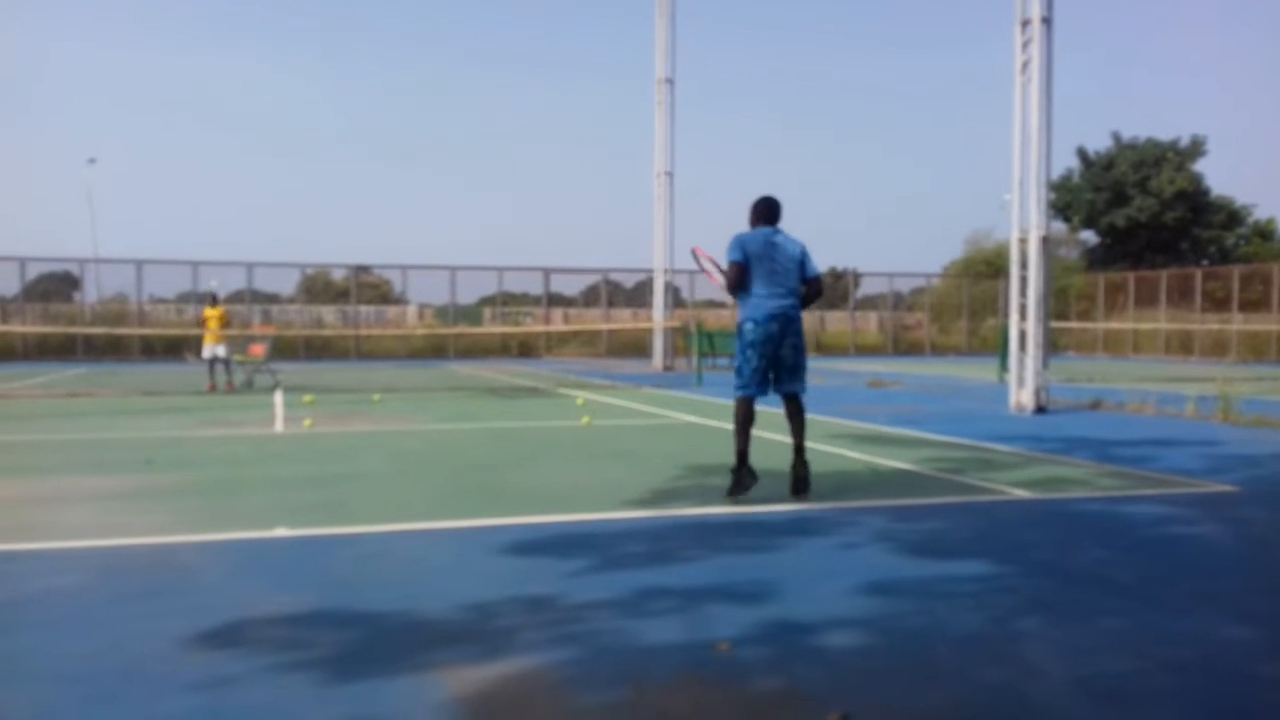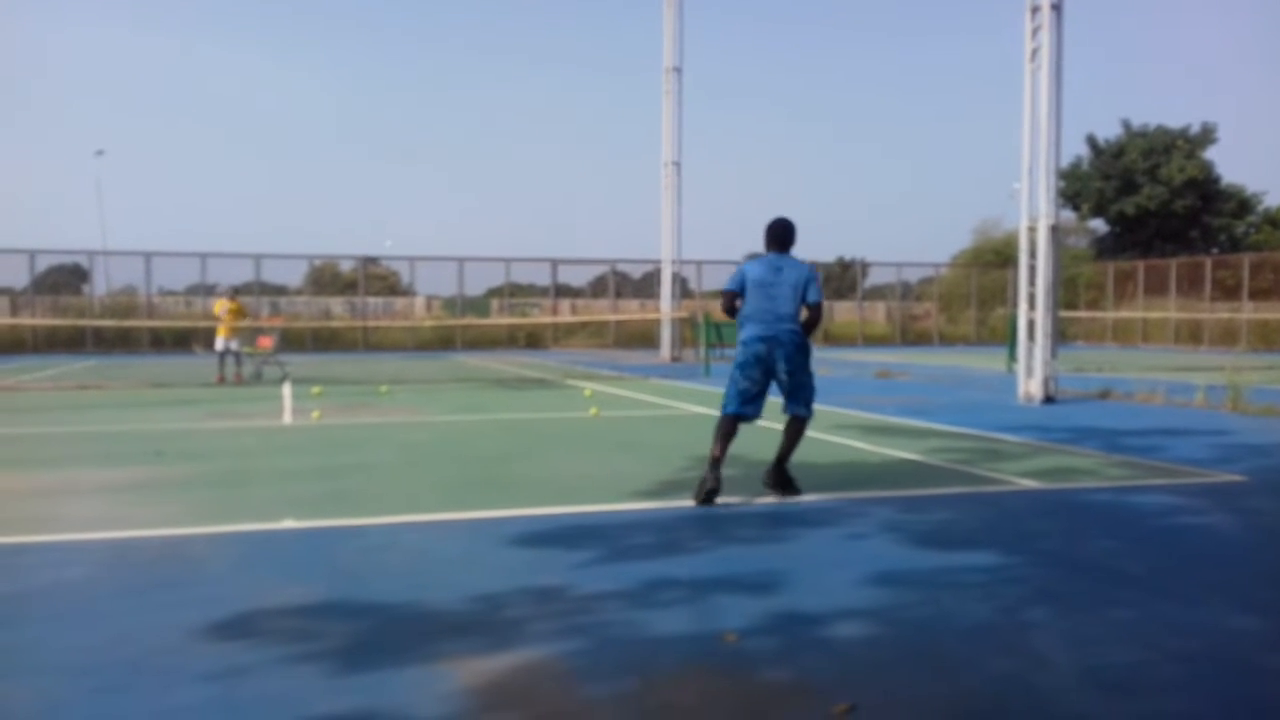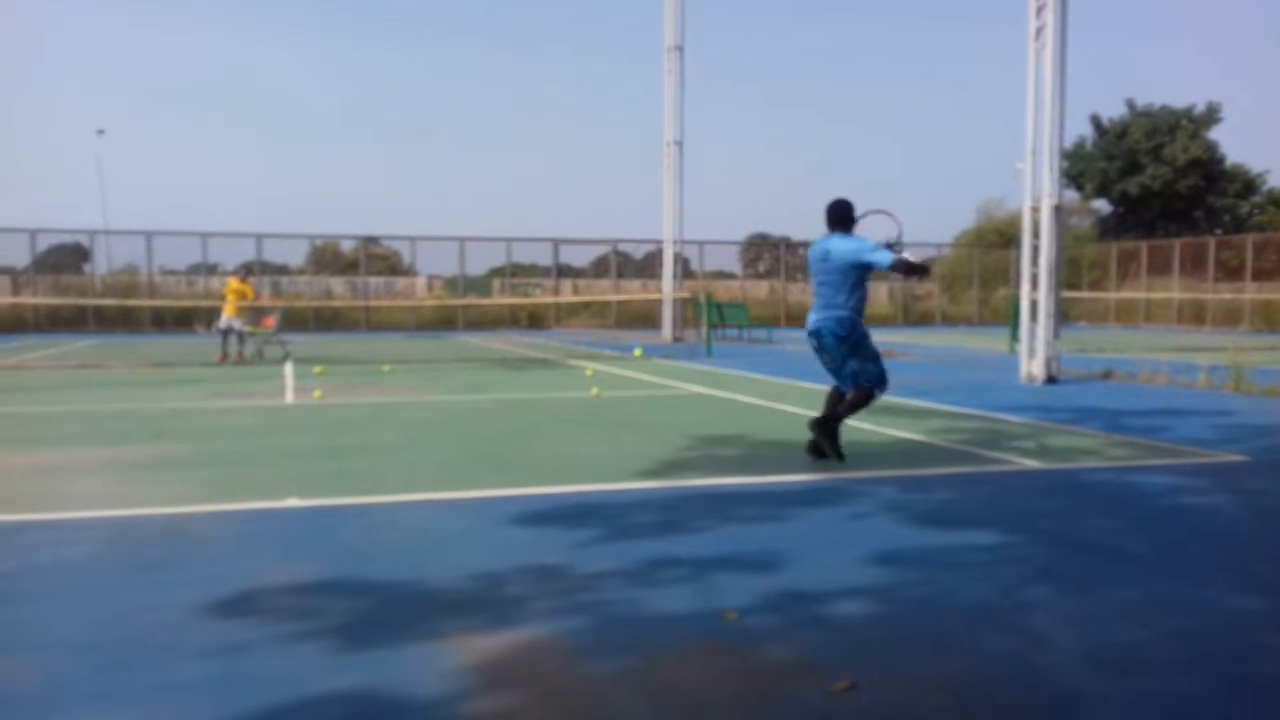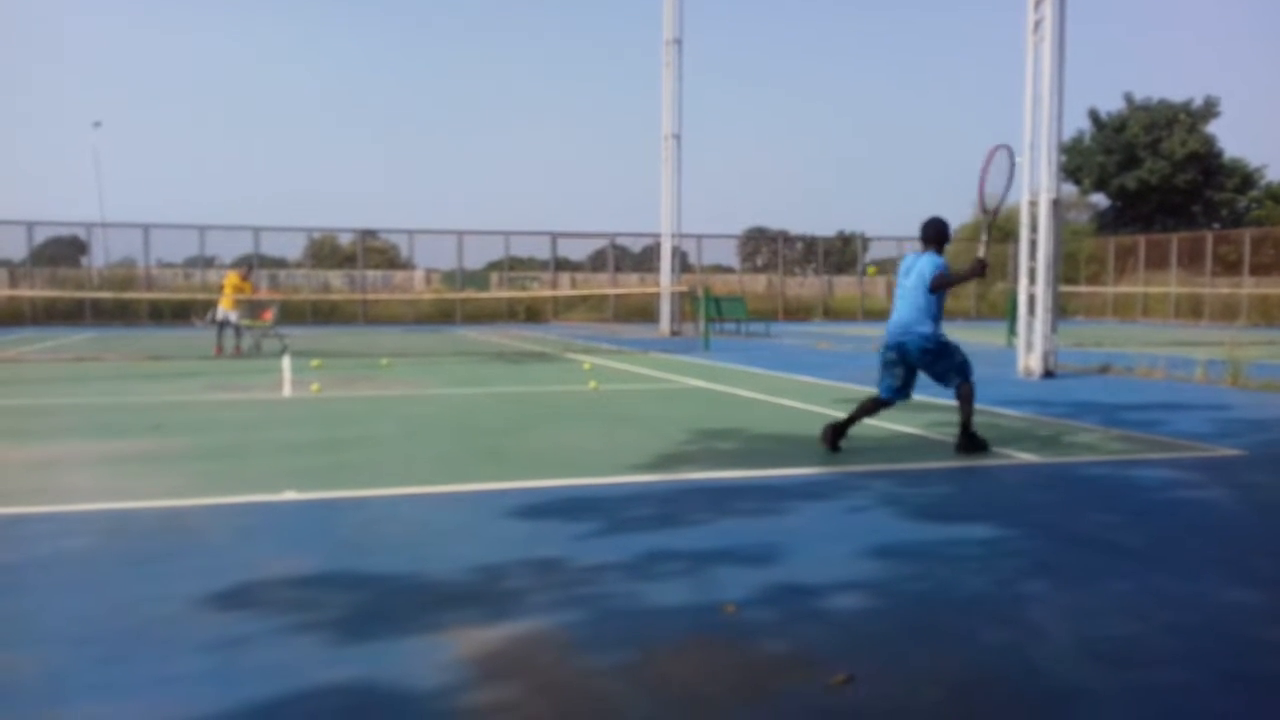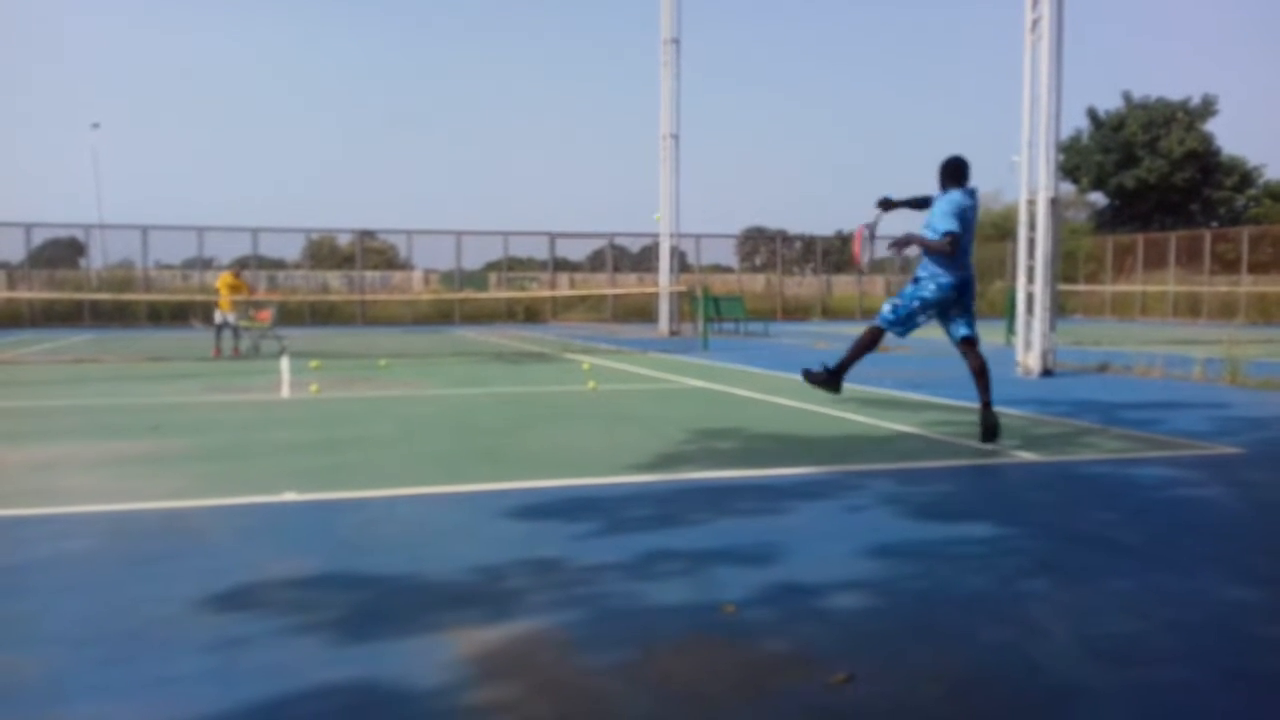
dt=0.4s
person 1, frame 1
left shoulder: (742, 241)
right shoulder: (796, 247)
left elbow: (734, 280)
right elbow: (816, 288)
left wrist: (733, 289)
left hip: (756, 322)
right hip: (789, 323)
left knee: (745, 395)
right knee: (792, 395)
left ankle: (743, 466)
right ankle: (798, 461)
person 1, frame 2
left shoulder: (748, 268)
right shoulder: (806, 271)
left elbow: (727, 305)
right elbow: (815, 316)
left hip: (752, 343)
right hip: (789, 342)
left knee: (734, 413)
right knee: (800, 411)
left ankle: (714, 473)
right ankle: (777, 469)
person 1, frame 3
left shoulder: (814, 250)
right shoulder: (858, 245)
right elbow: (900, 266)
right wrist: (920, 269)
left hip: (817, 327)
right hip: (842, 327)
left knee: (846, 384)
right knee: (873, 385)
left ankle: (819, 441)
right ankle: (827, 423)
person 1, frame 4
left shoulder: (908, 262)
right shoulder: (935, 263)
right elbow: (936, 284)
right wrist: (970, 273)
left hip: (895, 342)
right hip: (926, 342)
left knee: (889, 396)
right knee: (962, 376)
left ankle: (839, 427)
right ankle: (966, 437)
person 1, frame 5
left shoulder: (949, 205)
right shoulder: (968, 195)
left elbow: (948, 247)
right elbow: (930, 201)
left wrist: (915, 239)
right wrist: (895, 203)
left hip: (936, 284)
right hip: (960, 284)
left knee: (881, 324)
right knee: (968, 346)
left ankle: (834, 375)
right ankle: (987, 413)
